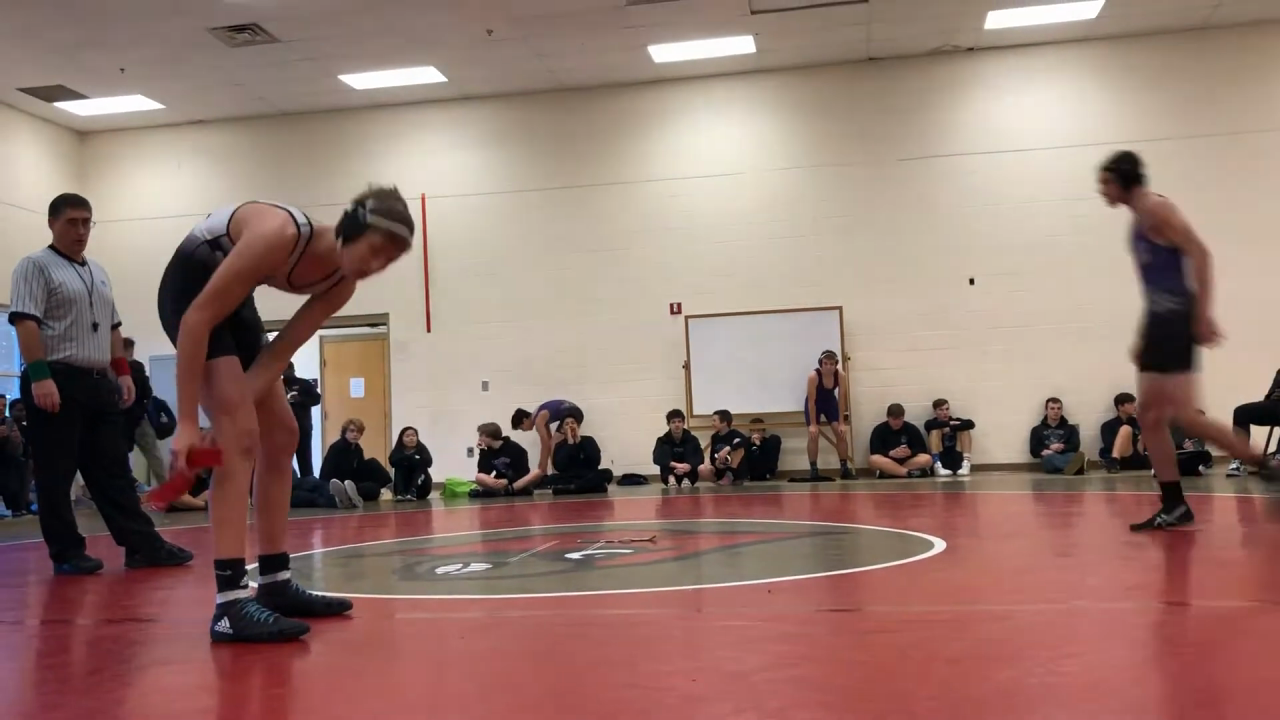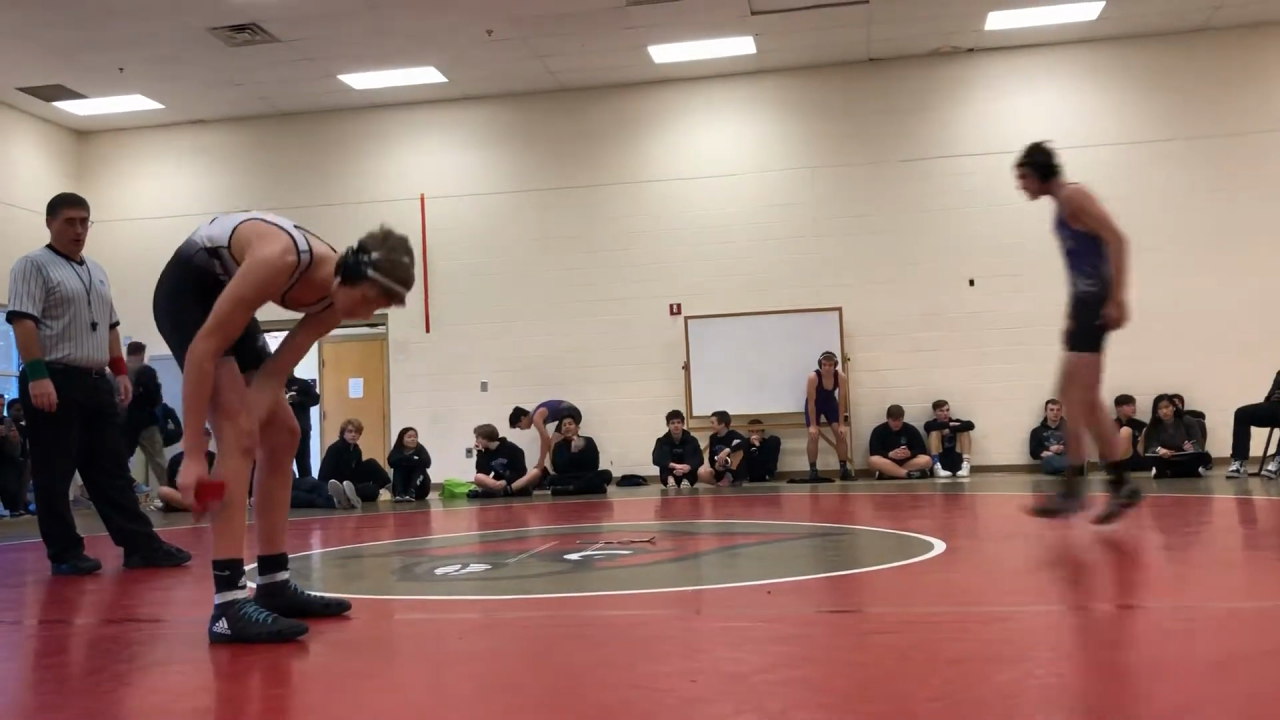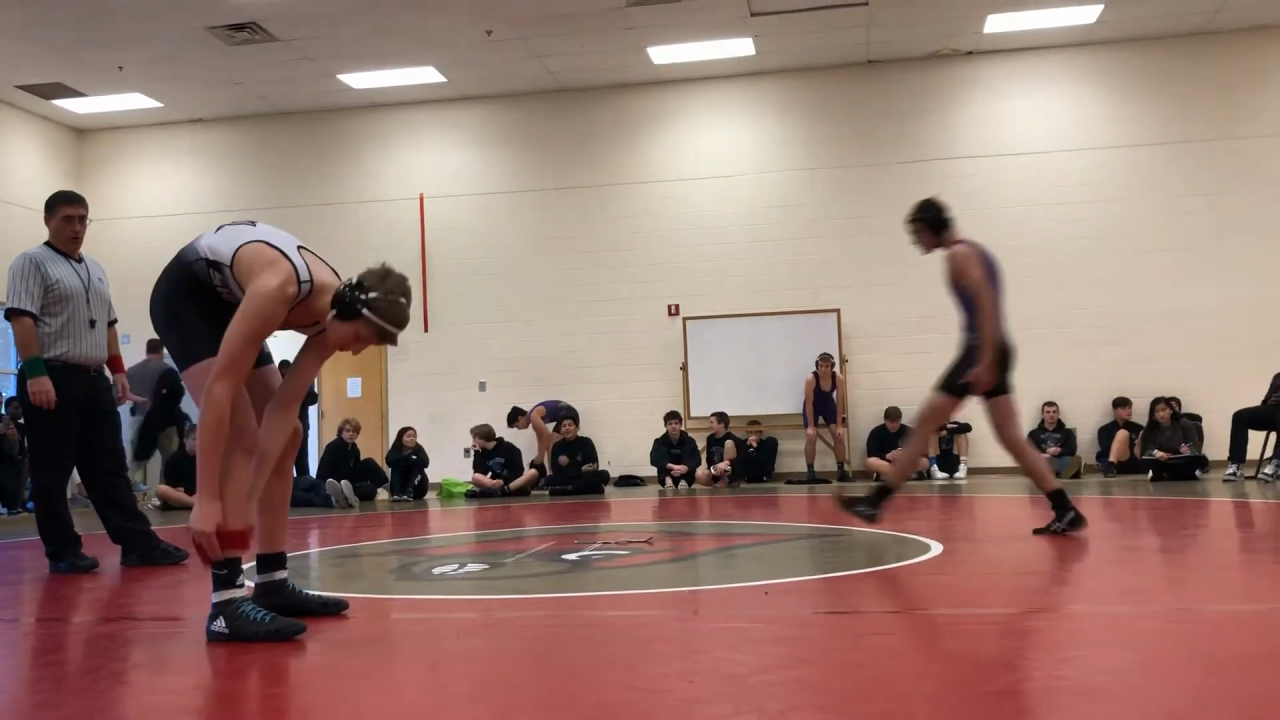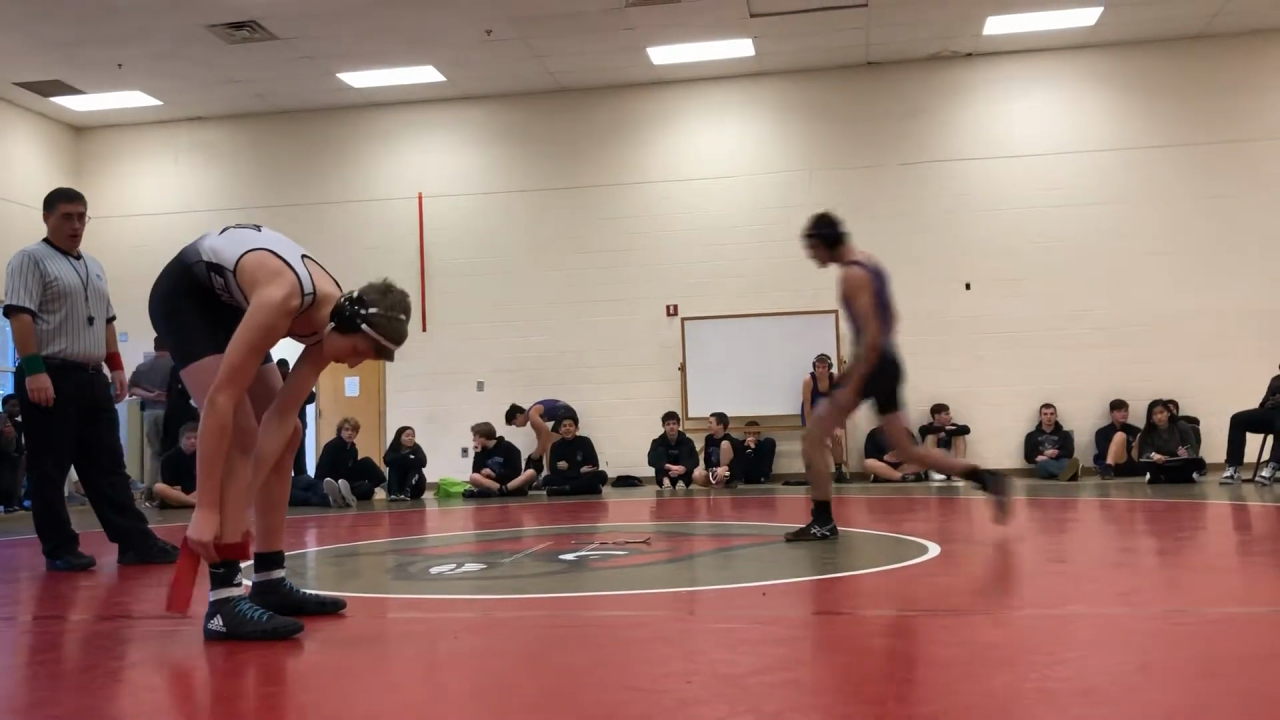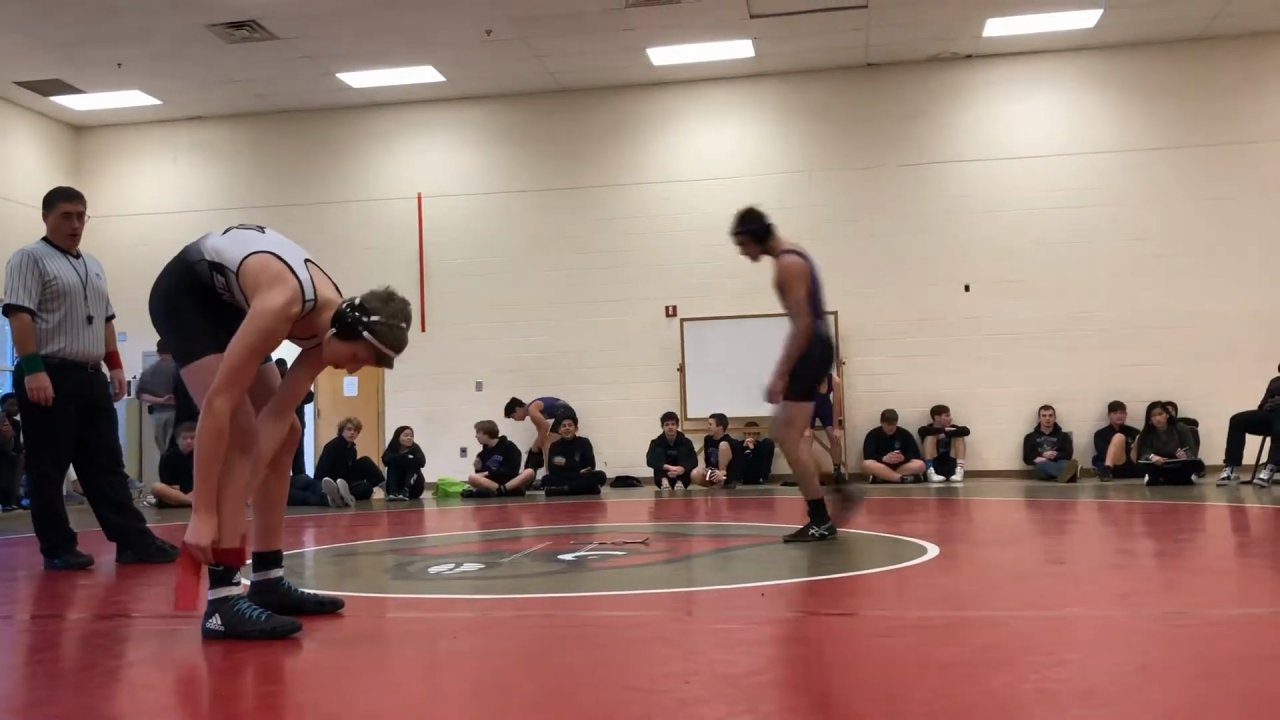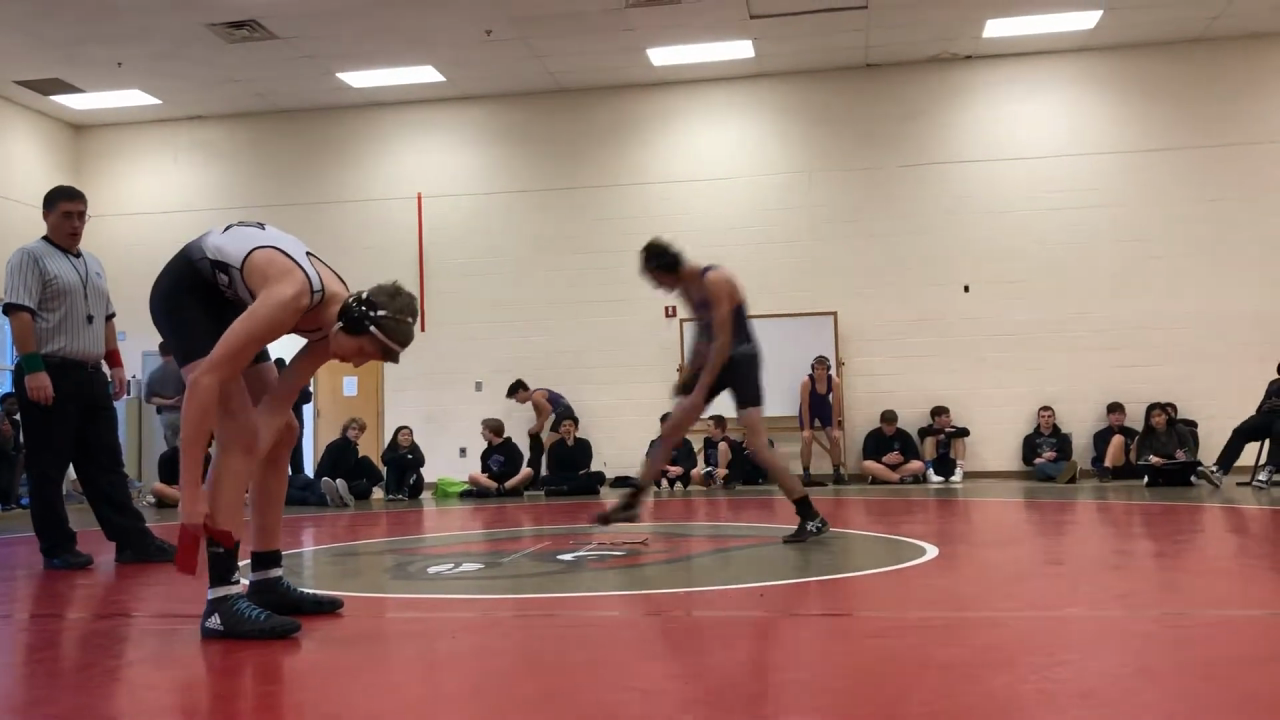
dt=0.2s
person 1, frame 1
left shoulder: (341, 281)
right shoulder: (280, 235)
left elbow: (276, 355)
right elbow: (197, 318)
left wrist: (237, 413)
right wrist: (187, 421)
left hip: (232, 298)
right hip: (190, 288)
left knee: (281, 434)
right knee: (242, 434)
left ankle: (275, 584)
right ankle: (231, 603)
person 1, frame 2
left shoulder: (333, 295)
right shoulder: (281, 260)
left elbow: (274, 376)
right elbow: (203, 348)
left wrist: (234, 469)
right wrist: (193, 455)
left hip: (226, 295)
right hip: (187, 291)
left knee: (282, 433)
right knee: (240, 433)
left ankle: (274, 585)
right ankle: (229, 604)
person 1, frame 3
left shoulder: (332, 313)
right shoulder: (280, 289)
left elbow: (284, 410)
right elbow: (221, 390)
left wrist: (248, 503)
right wrist: (207, 498)
left hip: (226, 302)
right hip: (185, 296)
left knee: (288, 436)
right knee: (240, 433)
left ankle: (272, 584)
right ankle: (227, 603)
person 1, frame 4
left shoulder: (330, 321)
right shoulder: (282, 300)
left elbow: (280, 417)
right elbow: (220, 401)
left wrist: (241, 508)
right wrist: (206, 509)
left hip: (226, 301)
right hip: (184, 295)
left knee: (288, 434)
right knee: (241, 433)
left ankle: (269, 583)
right ankle: (224, 601)
person 1, frame 5
left shoulder: (331, 322)
right shoulder: (283, 306)
left elbow: (275, 416)
right elbow: (218, 405)
left wrist: (234, 511)
right wrist: (203, 514)
left hip: (226, 302)
right hip: (185, 294)
left knee: (285, 433)
right knee: (241, 432)
left ankle: (268, 582)
right ankle: (222, 601)
person 1, frame 6
left shoulder: (336, 315)
right shoulder: (291, 299)
left elbow: (274, 405)
right elbow: (204, 382)
left wrist: (227, 495)
right wrist: (189, 492)
left hip: (225, 298)
right hip: (185, 292)
left knee: (282, 432)
right knee: (241, 432)
left ankle: (266, 581)
right ankle: (222, 600)
person 2, frame 1
left shoulder: (98, 272)
right shoulder: (35, 266)
right elbow: (26, 323)
left wrist: (122, 371)
right wrist: (40, 377)
left hip: (99, 383)
right hip: (56, 381)
left knee: (113, 470)
right knee: (56, 473)
left ankle: (143, 545)
right ankle: (67, 553)
person 2, frame 2
left shoulder: (97, 272)
right shoulder: (34, 265)
right elbow: (24, 322)
left wrist: (120, 371)
right wrist: (37, 376)
left hip: (97, 384)
right hip: (54, 381)
left knee: (112, 469)
right knee: (55, 473)
left ankle: (141, 545)
right ankle: (65, 553)
person 2, frame 3
left shoulder: (95, 269)
right shoulder: (32, 263)
right elbow: (21, 319)
left wrist: (117, 369)
right wrist: (35, 373)
left hip: (94, 381)
right hip: (51, 379)
left knee: (110, 467)
right knee: (52, 471)
left ankle: (138, 543)
right ankle: (63, 552)
person 2, frame 4
left shoulder: (93, 267)
left wrist: (115, 366)
right wrist: (33, 371)
left hip: (92, 378)
right hip: (49, 376)
left knee: (108, 465)
right knee: (49, 469)
left ankle: (136, 541)
right ankle: (60, 550)
person 2, frame 5
left shoulder: (93, 266)
left wrist: (114, 365)
right wrist: (33, 369)
left hip: (91, 377)
right hip: (49, 375)
left knee: (107, 464)
right knee: (48, 468)
left ankle: (134, 540)
right ankle: (58, 548)
person 2, frame 6
left shoulder: (94, 264)
left wrist: (115, 364)
right wrist: (33, 369)
left hip: (91, 376)
right hip: (49, 374)
left knee: (106, 464)
right knee: (48, 467)
left ankle: (133, 540)
right ankle: (58, 548)
person 3, frame 1
left shoulder: (1155, 208)
right shoulder: (1138, 217)
left elbow: (1199, 254)
left wrist: (1202, 314)
right wrist: (1144, 338)
left hip: (1178, 318)
right hip: (1161, 319)
left knee: (1181, 416)
right knee: (1150, 415)
right ankle: (1173, 506)
person 3, frame 2
left shoulder: (1074, 196)
right shoulder: (1062, 203)
left elbow: (1117, 240)
left wrist: (1117, 299)
right wrist: (1073, 315)
left hip: (1095, 301)
right hip: (1085, 301)
left knee: (1071, 395)
right knee: (1085, 400)
left ankle: (1071, 487)
right ankle: (1121, 484)
person 3, frame 3
left shoulder: (959, 255)
right shoulder: (970, 252)
left elbow: (988, 307)
left wrist: (985, 361)
left hip: (982, 351)
right hip: (989, 349)
left knee: (923, 426)
right knee: (1011, 438)
left ankle: (874, 502)
right ankle: (1065, 512)
person 3, frame 4
left shoulder: (851, 275)
right shoulder: (869, 265)
left elbow: (871, 335)
left wrist: (851, 387)
left hip: (871, 364)
right hip: (885, 362)
left knee: (813, 434)
right knee: (905, 449)
left ankle: (822, 522)
right ankle: (988, 478)
person 3, frame 5
left shoulder: (788, 264)
right shoulder: (789, 258)
left elbow: (803, 324)
left wrist: (781, 375)
right wrist: (784, 369)
left hip: (811, 349)
right hip: (811, 348)
left knee: (786, 437)
right knee: (786, 435)
left ankle: (821, 520)
right ankle: (840, 490)
person 3, frame 6
left shoulder: (715, 282)
right shoulder: (685, 286)
left elbow: (724, 340)
left wrist: (700, 391)
right wrist: (689, 371)
left hip: (740, 359)
right hip: (712, 358)
left knee: (757, 445)
right knee: (671, 433)
left ankle: (811, 518)
right ankle: (630, 505)
